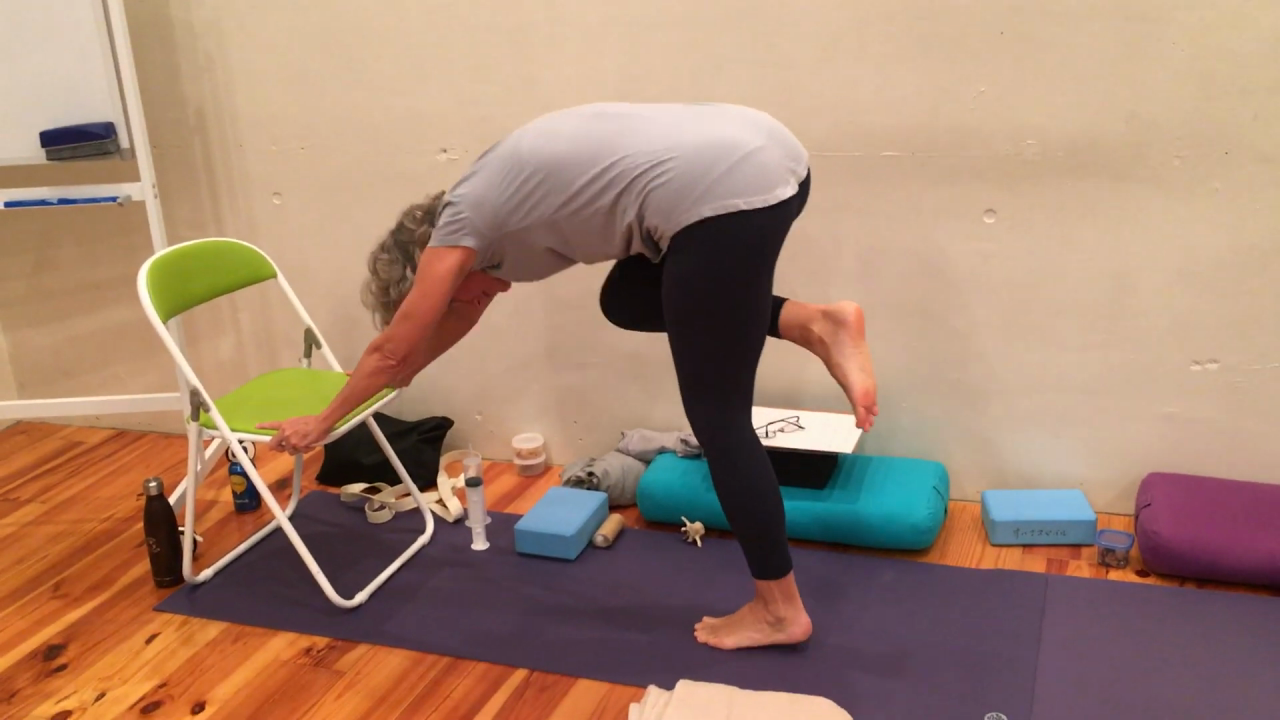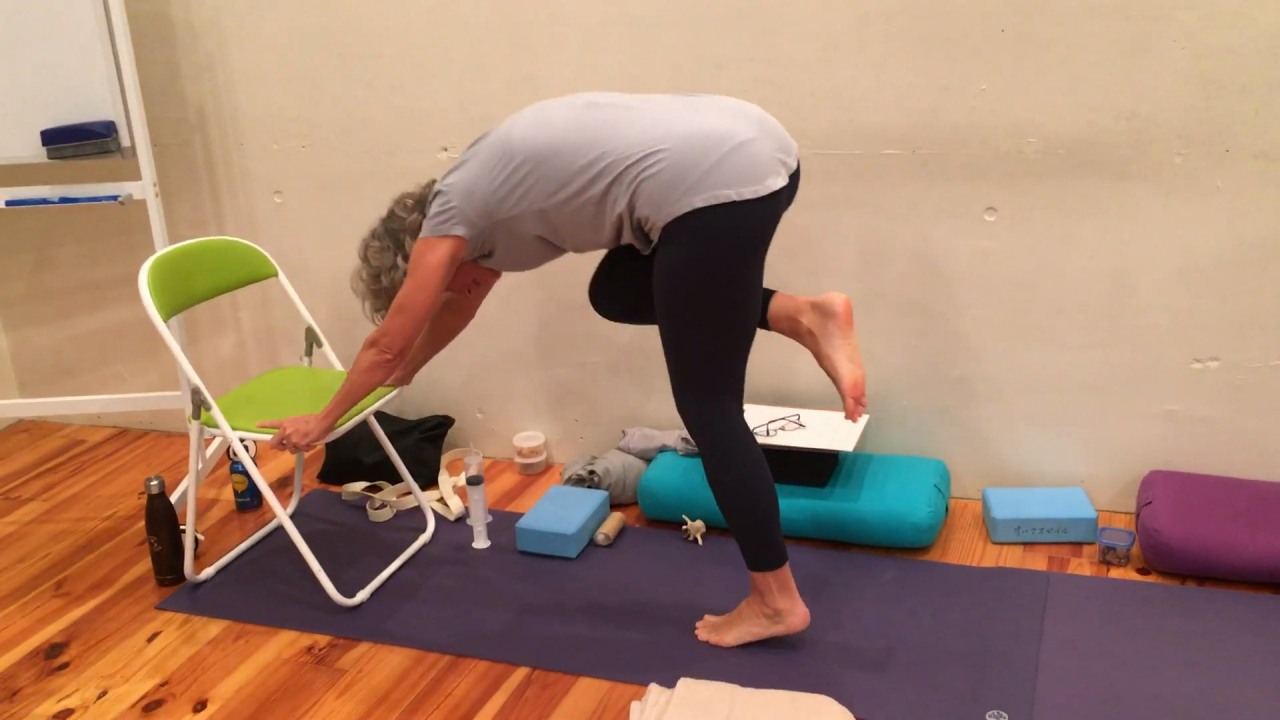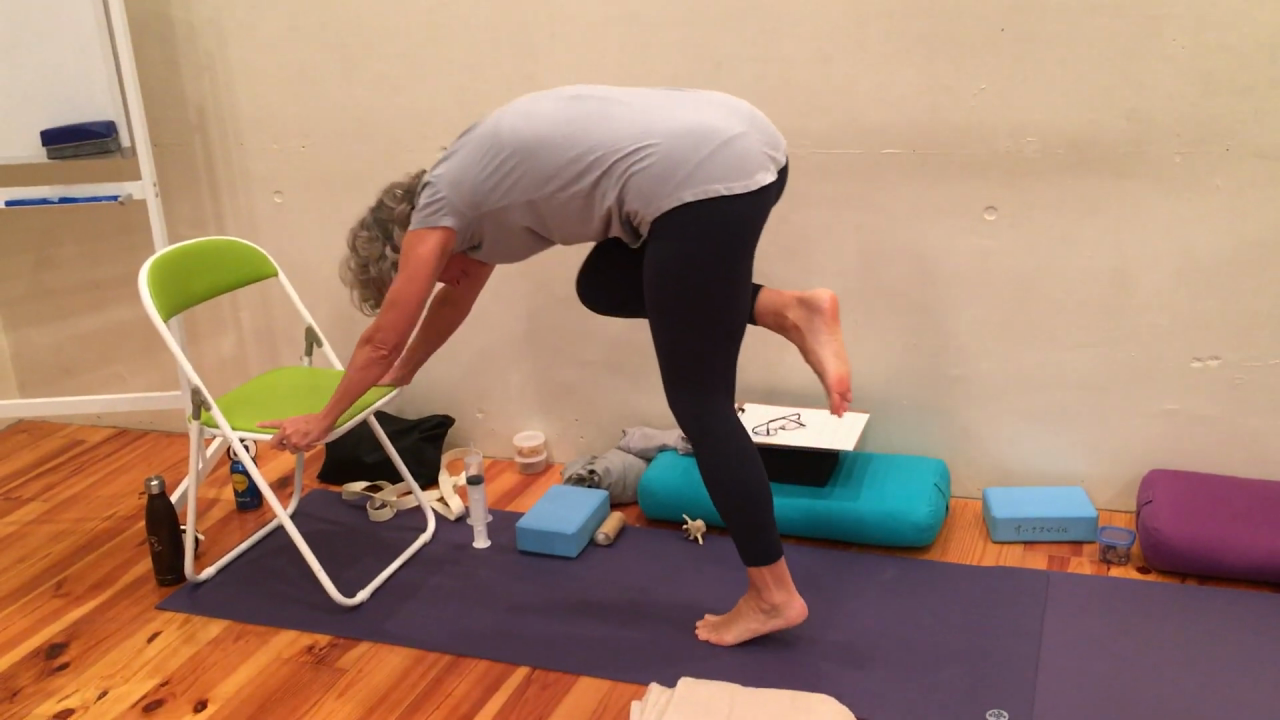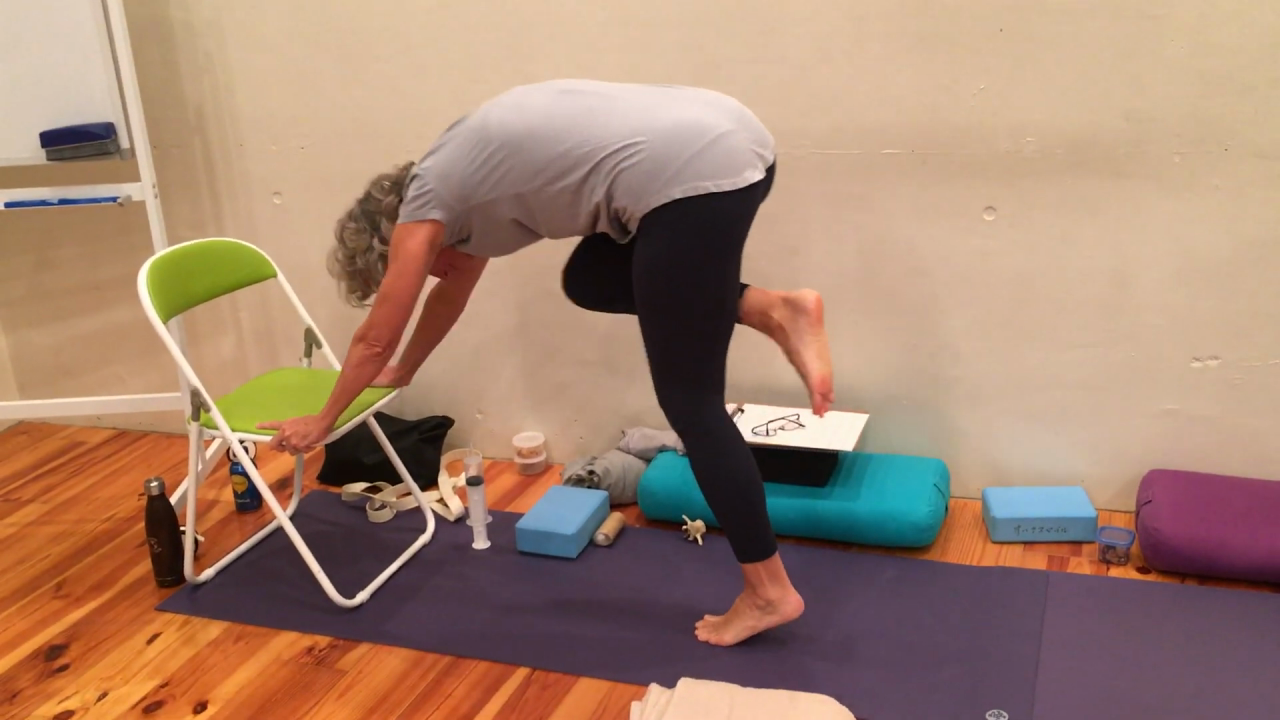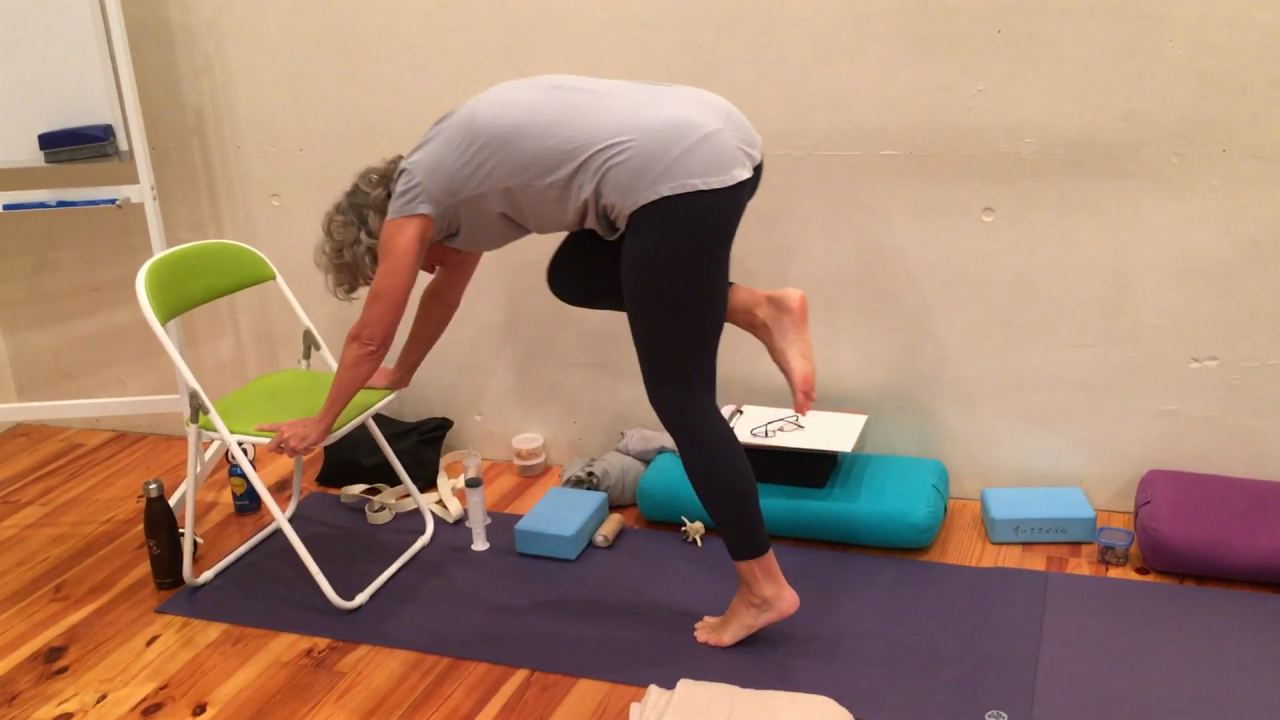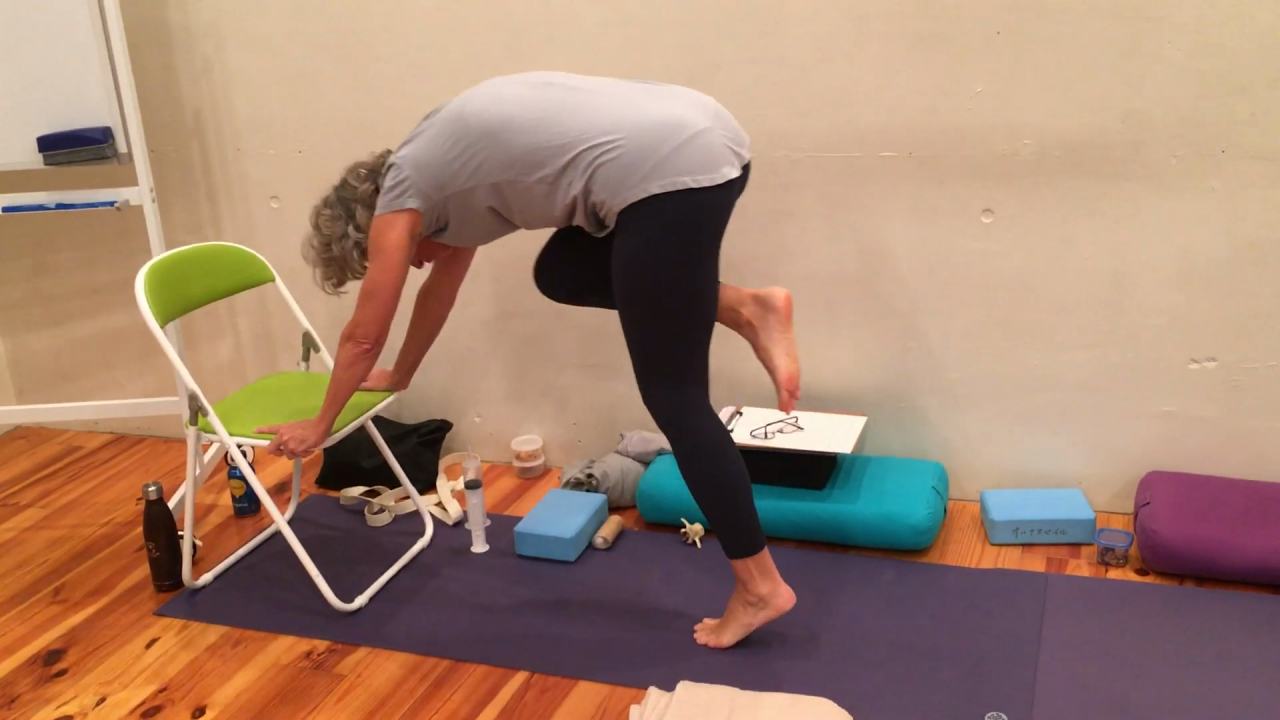
dt=0.1s
person 1, frame 1
left shoulder: (457, 227)
right shoulder: (490, 204)
left elbow: (391, 350)
right elbow: (463, 310)
left wrist: (321, 424)
right wrist: (400, 376)
left hip: (723, 190)
right hip: (762, 154)
left knee: (716, 418)
right knee: (627, 303)
left ankle: (779, 610)
right ankle: (811, 324)
person 1, frame 2
left shoulder: (449, 217)
right shoulder: (483, 194)
left elbow: (387, 344)
right elbow: (460, 304)
left wrist: (322, 423)
right wrist: (403, 373)
left hip: (713, 183)
right hip: (752, 145)
left knee: (707, 409)
right knee: (616, 296)
left ankle: (775, 602)
right ankle: (800, 315)
person 1, frame 3
left shoulder: (436, 209)
right shoulder: (472, 188)
left elbow: (383, 340)
right elbow: (457, 298)
left wrist: (323, 421)
right wrist: (402, 373)
left hip: (702, 177)
right hip: (740, 143)
left knee: (698, 404)
right knee: (603, 287)
left ankle: (773, 596)
right ankle: (787, 310)
person 1, frame 4
left shoulder: (426, 202)
right shoulder: (462, 183)
left elbow: (375, 337)
right elbow: (452, 294)
left wrist: (322, 422)
right wrist: (401, 374)
left hip: (690, 175)
right hip: (728, 138)
left knee: (688, 401)
right knee: (589, 282)
left ankle: (768, 591)
right ankle: (772, 310)
person 1, frame 5
left shoulder: (411, 200)
right shoulder: (448, 178)
left elbow: (370, 337)
right elbow: (447, 289)
left wrist: (321, 424)
right wrist: (400, 375)
left hip: (680, 172)
right hip: (714, 139)
left knee: (681, 401)
right knee: (574, 278)
left ankle: (763, 590)
right ankle: (756, 308)
person 1, frame 6
left shoulder: (400, 196)
right shoulder: (439, 174)
left elbow: (364, 336)
right elbow: (441, 287)
left wrist: (320, 425)
right wrist: (399, 376)
left hip: (668, 171)
right hip: (703, 137)
left knee: (674, 400)
right knee: (561, 275)
left ankle: (759, 587)
right ankle: (742, 307)
